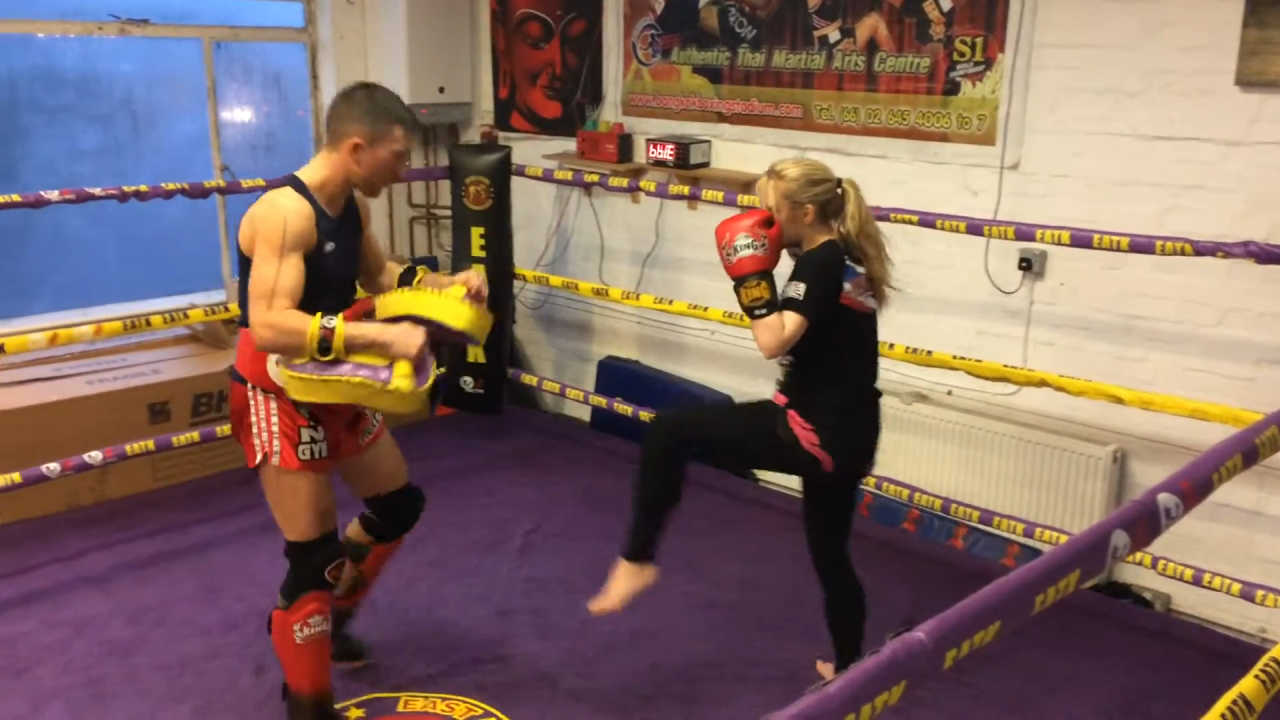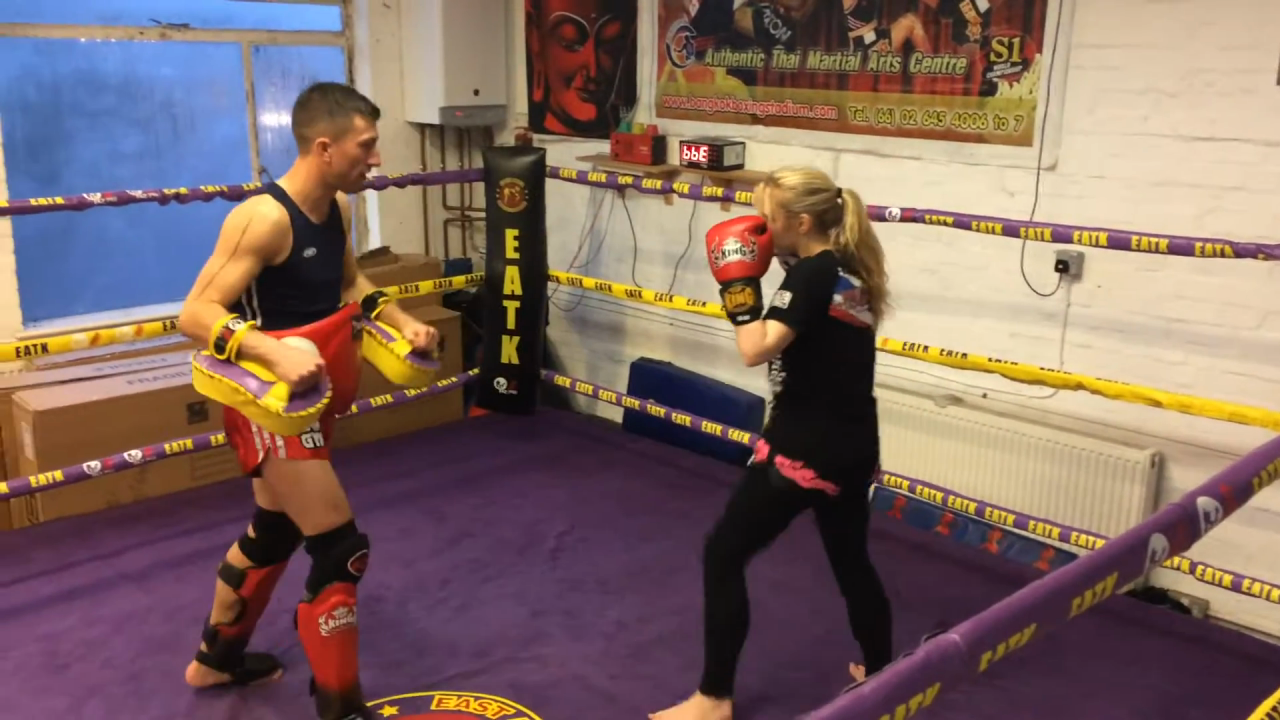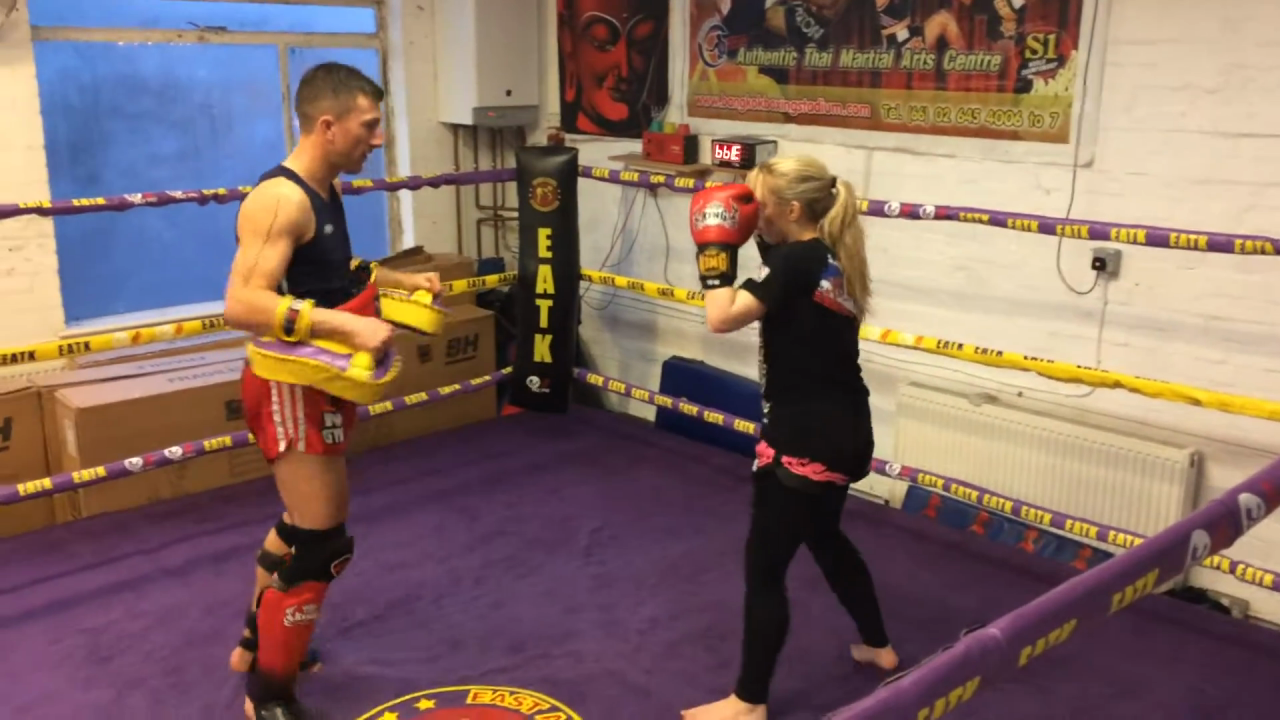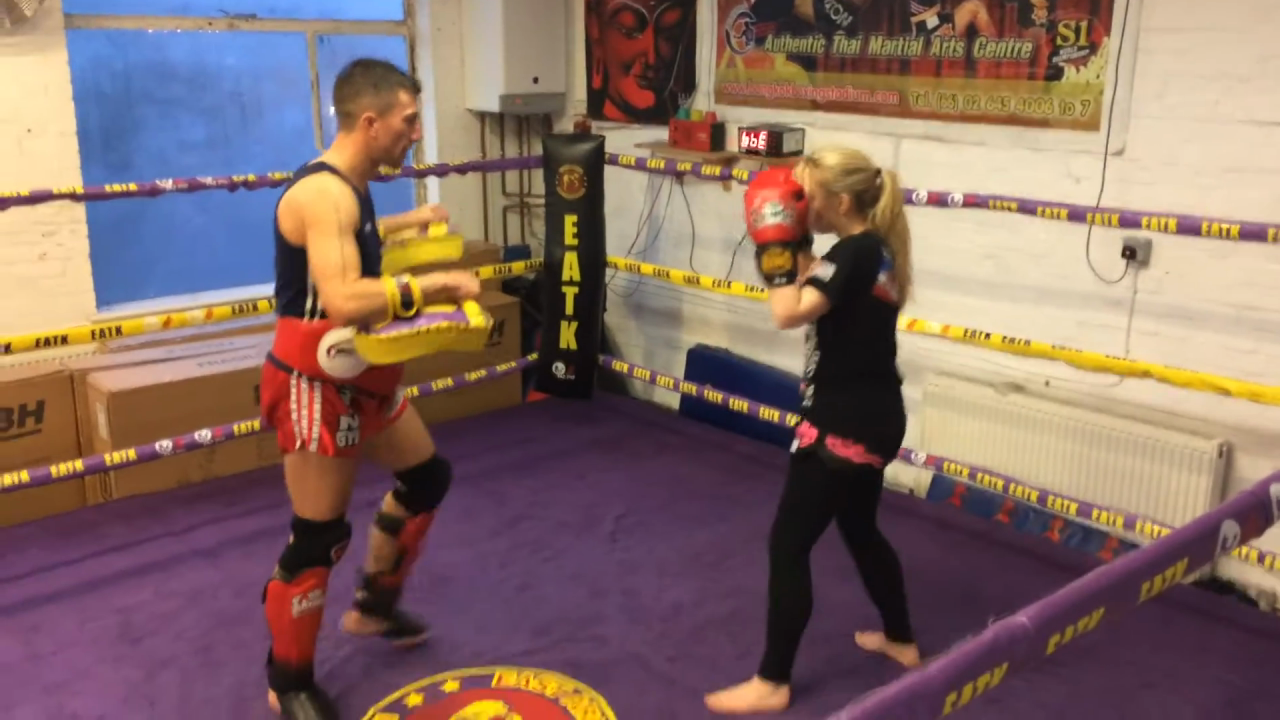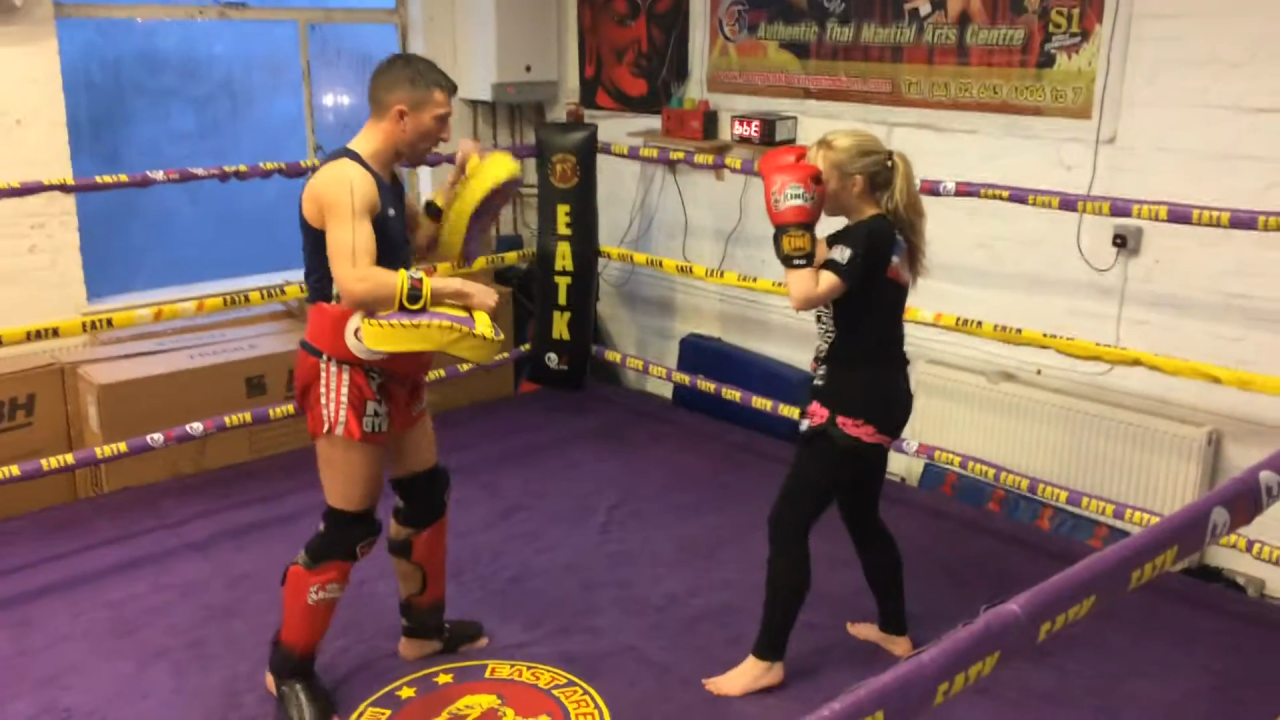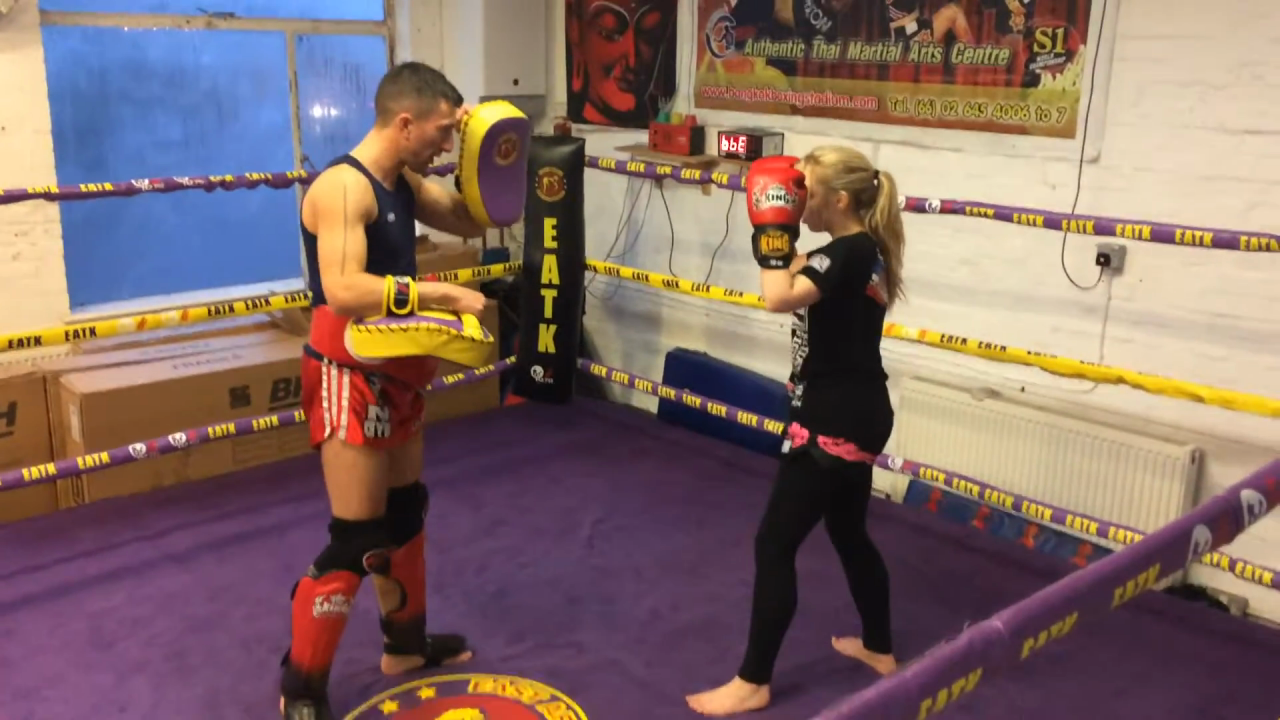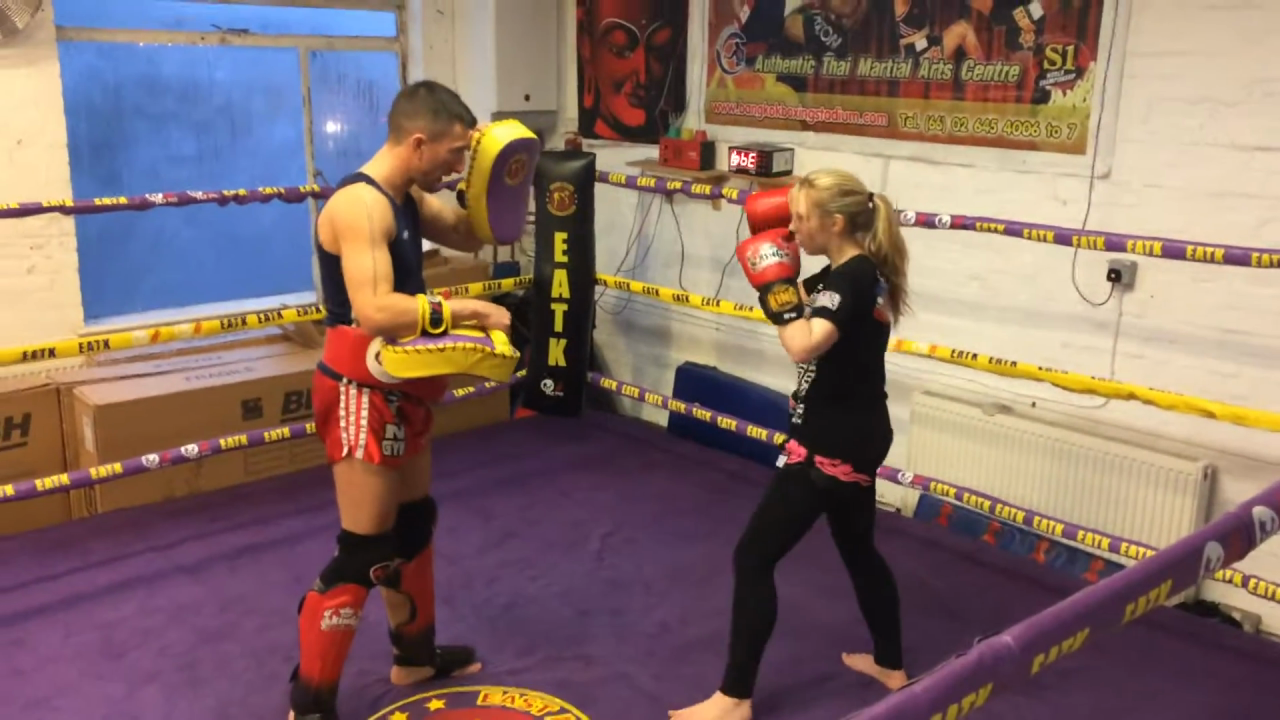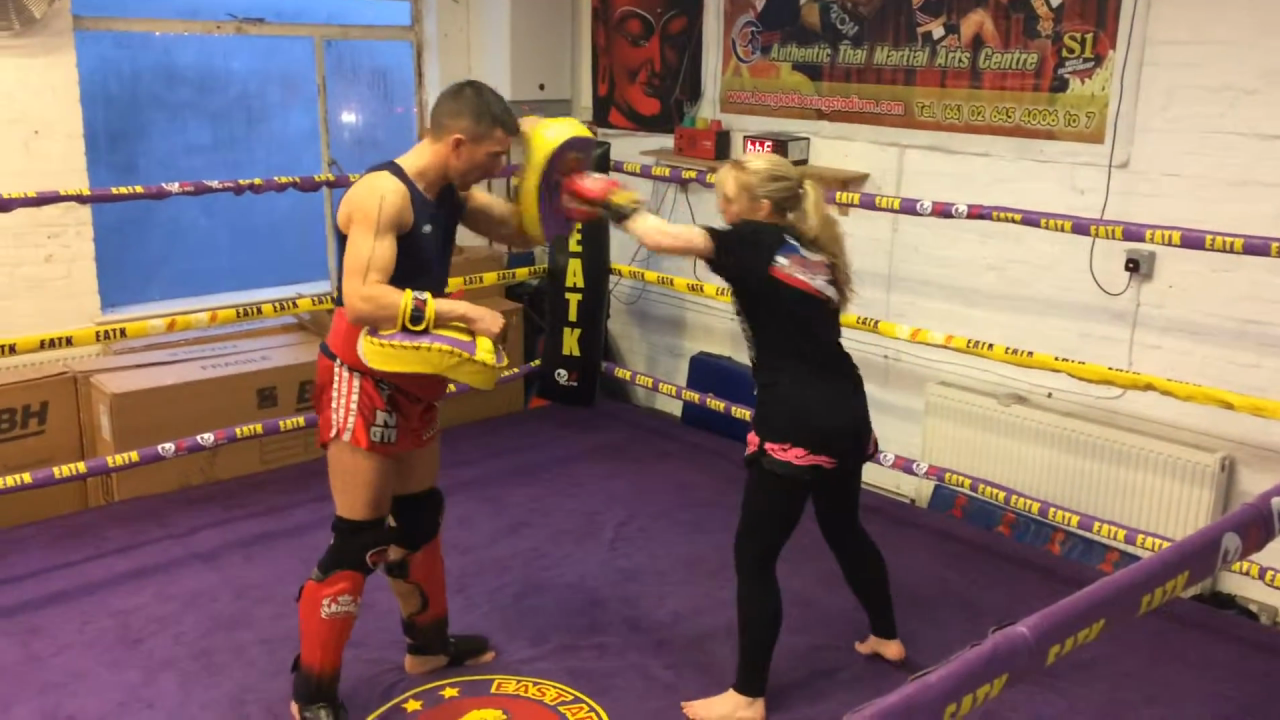
dt=0.3s
person 1, frame 1
left shoulder: (350, 202)
right shoulder: (283, 213)
left elbow: (376, 274)
right elbow: (268, 327)
left wrist: (445, 284)
right wrist: (381, 336)
right hip: (281, 400)
left knee: (398, 503)
right knee: (315, 557)
left ankle: (328, 622)
person 1, frame 2
left shoulder: (338, 206)
right shoulder: (264, 219)
right elbow: (195, 314)
left wrist: (399, 321)
right wrist: (277, 350)
left knee: (274, 533)
right knee: (340, 550)
left ankle: (218, 654)
person 1, frame 3
left shoulder: (326, 187)
right shoulder: (280, 200)
right elbow: (242, 304)
left wrist: (400, 279)
right wrist: (342, 325)
left hip: (323, 386)
right hip: (292, 390)
left knee: (306, 522)
right knee: (321, 547)
left ankle: (258, 642)
person 1, frame 4
left shoulder: (348, 185)
right shoulder: (323, 194)
right elbow: (345, 300)
left wrist: (403, 226)
right wrist: (441, 284)
left hip: (361, 374)
right hip: (315, 384)
left knee: (426, 476)
right knee: (318, 537)
left ankle: (374, 602)
person 1, frame 5
left shoulder: (387, 175)
right shoulder: (344, 180)
left elbow: (417, 246)
right elbow: (357, 284)
left wrist: (454, 195)
right wrist: (456, 289)
left hip: (391, 365)
right hip: (345, 371)
left knee: (426, 494)
right knee: (348, 528)
left ankle: (424, 626)
person 1, frame 6
left shoulder: (401, 180)
right shoulder: (343, 187)
left elbow: (468, 221)
right elbow: (343, 291)
right wrist: (442, 293)
left hip: (394, 374)
right hip: (349, 378)
left knee: (405, 511)
right knee: (356, 539)
left ankle: (405, 641)
person 1, frame 7
left shoulder: (405, 196)
right shoulder: (359, 205)
left elbow: (468, 236)
right elbow: (375, 313)
right wrist: (471, 310)
left hip: (402, 390)
right hip: (362, 395)
left knee: (412, 526)
right knee: (363, 553)
left ankle: (415, 652)
person 1, frame 8
left shoulder: (448, 190)
right shoulder: (381, 193)
left elbow: (516, 231)
right elbow: (363, 298)
right wrist: (460, 312)
left hip: (411, 382)
right hip: (362, 383)
left knee: (420, 514)
right knee: (360, 542)
left ankle: (428, 642)
person 2, frame 1
left shoulder: (817, 263)
right shoulder: (852, 258)
left elbow: (772, 342)
left wrist: (750, 275)
left hip: (807, 425)
right hip: (853, 434)
left knee: (670, 432)
right knee: (830, 551)
left ankle: (637, 561)
right ankle: (847, 668)
person 2, frame 2
left shoulder: (811, 276)
right shoulder: (848, 271)
left elbow: (756, 347)
left wrist: (736, 279)
left hip: (803, 449)
right hip: (853, 447)
left knee: (723, 557)
right knee: (851, 560)
right ankle: (878, 672)
person 2, frame 3
left shoulder: (795, 261)
right shoulder: (831, 258)
left elbow: (721, 317)
left wrist: (715, 247)
right wrist: (761, 242)
left hip: (803, 439)
right hip: (845, 432)
left knee: (764, 567)
right knee: (825, 537)
right ankle: (878, 645)
person 2, frame 4
left shoulder: (853, 255)
right shoulder: (873, 249)
left elbow: (788, 313)
right elbow: (815, 284)
left wrist: (774, 243)
right wrist: (792, 241)
left hip: (844, 424)
right hip: (873, 418)
left knee: (788, 544)
right knee: (860, 528)
right ankle: (900, 640)
person 2, frame 5
left shoulder: (868, 237)
right shoulder: (882, 232)
left elbow: (805, 294)
right elbow: (824, 265)
left wrist: (791, 223)
right wrist: (800, 225)
left hip: (853, 405)
right hip: (875, 399)
left knee: (788, 522)
right knee: (861, 515)
left ankle: (766, 660)
right ankle: (894, 632)
person 2, frame 6
left shoulder: (849, 254)
right shoulder: (860, 249)
left elbow: (779, 297)
right elbow: (801, 279)
left wrist: (772, 226)
right wrist: (781, 225)
left hip: (833, 424)
right hip: (855, 418)
left knee: (775, 545)
right knee: (849, 532)
right ankle: (878, 648)
person 2, frame 7
left shoulder: (853, 278)
right shoulder: (857, 272)
left elbow: (802, 345)
right elbow: (810, 310)
left wrist: (772, 282)
right wrist: (782, 272)
left hip: (829, 444)
right hip: (855, 438)
left knee: (754, 558)
right knee: (858, 547)
right ankle: (889, 663)
person 2, frame 8
left shoulder: (756, 242)
right shoulder: (814, 249)
left elbow: (666, 236)
left wrist: (610, 199)
left hip: (794, 430)
right hip: (846, 417)
left knee: (755, 555)
right knee: (845, 529)
right ankle: (885, 637)
